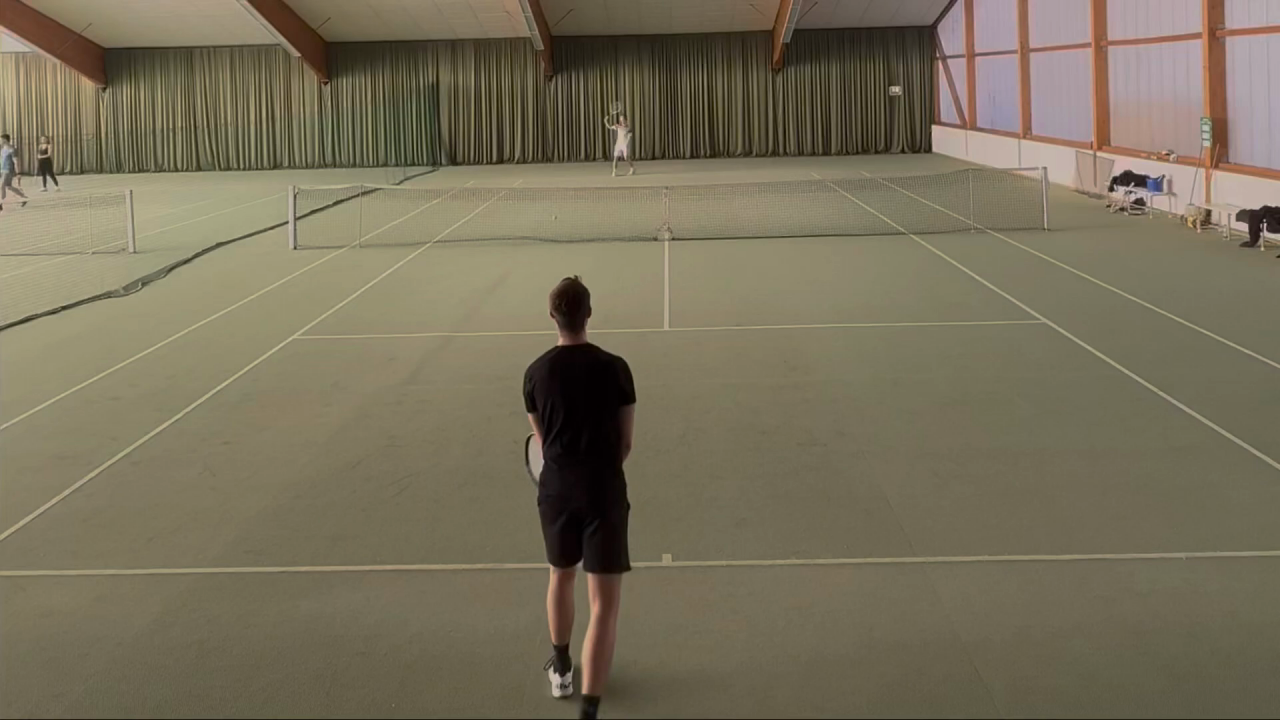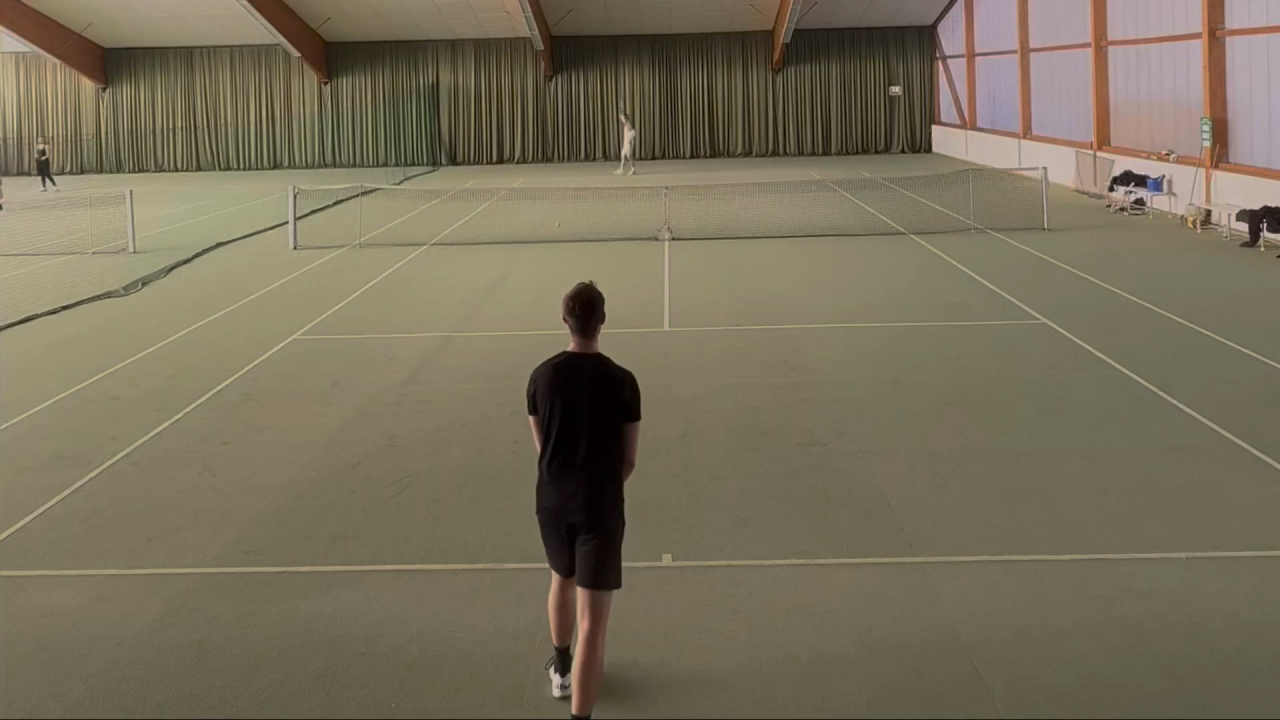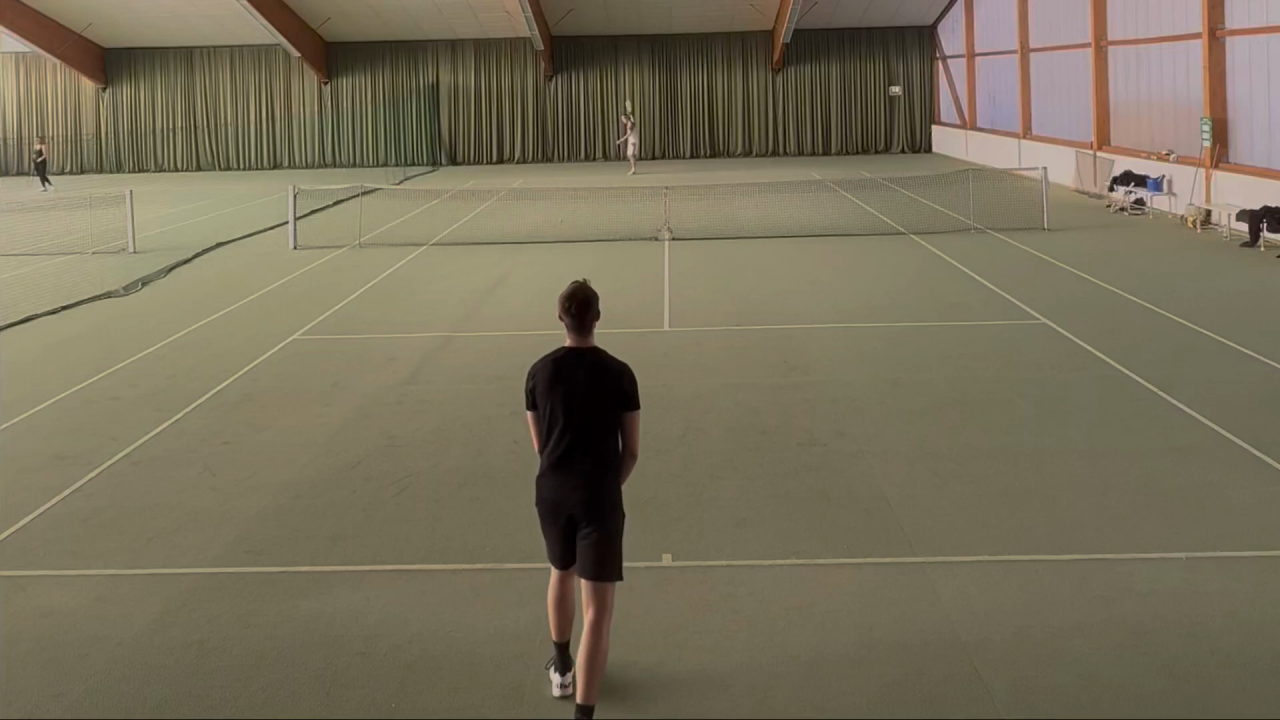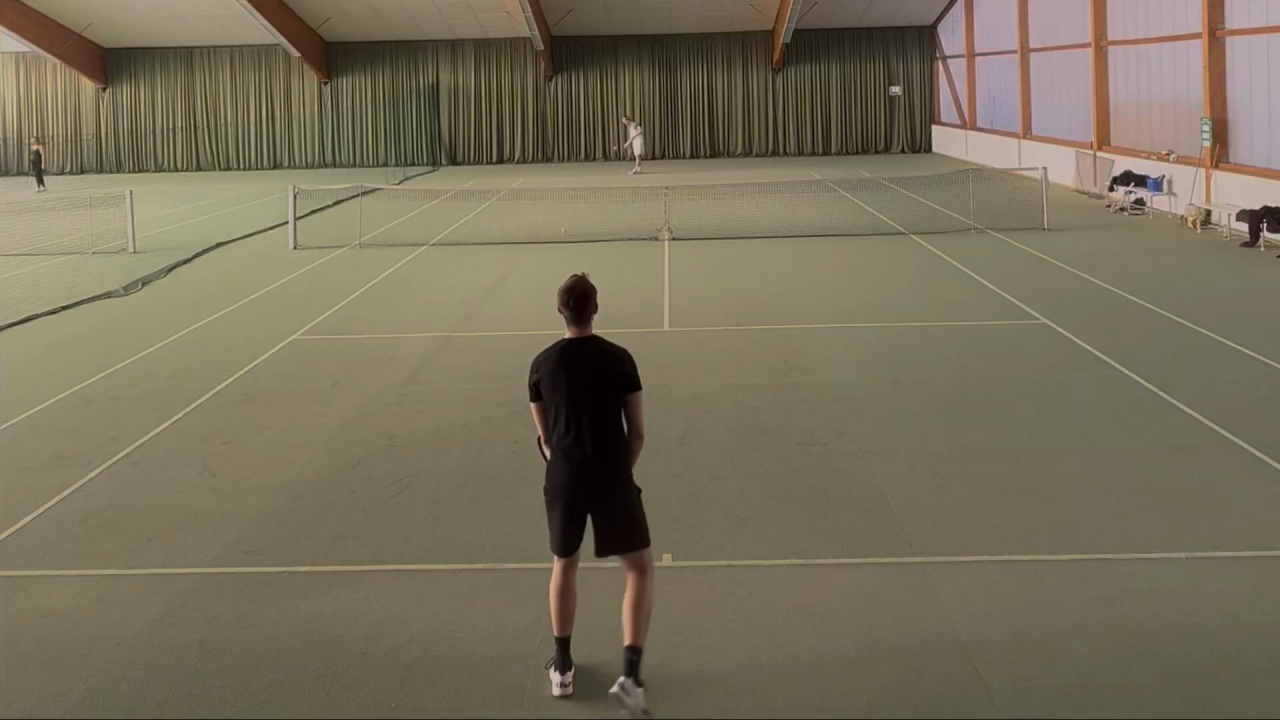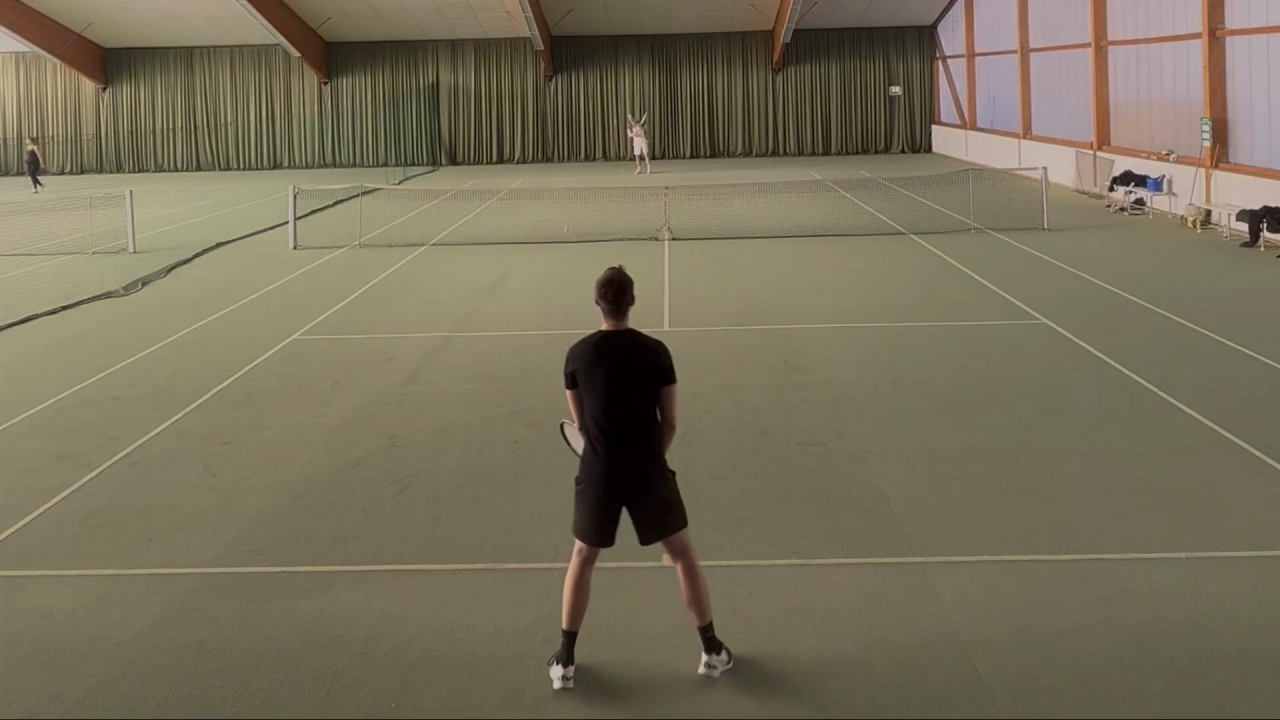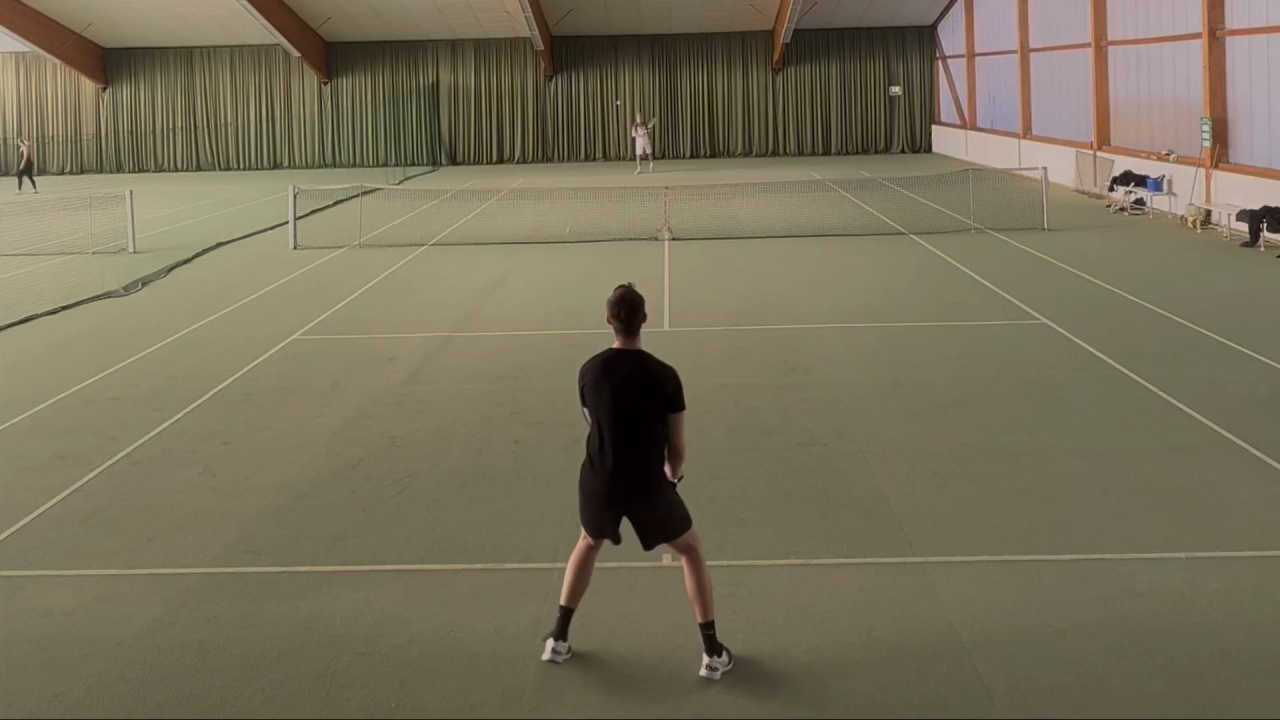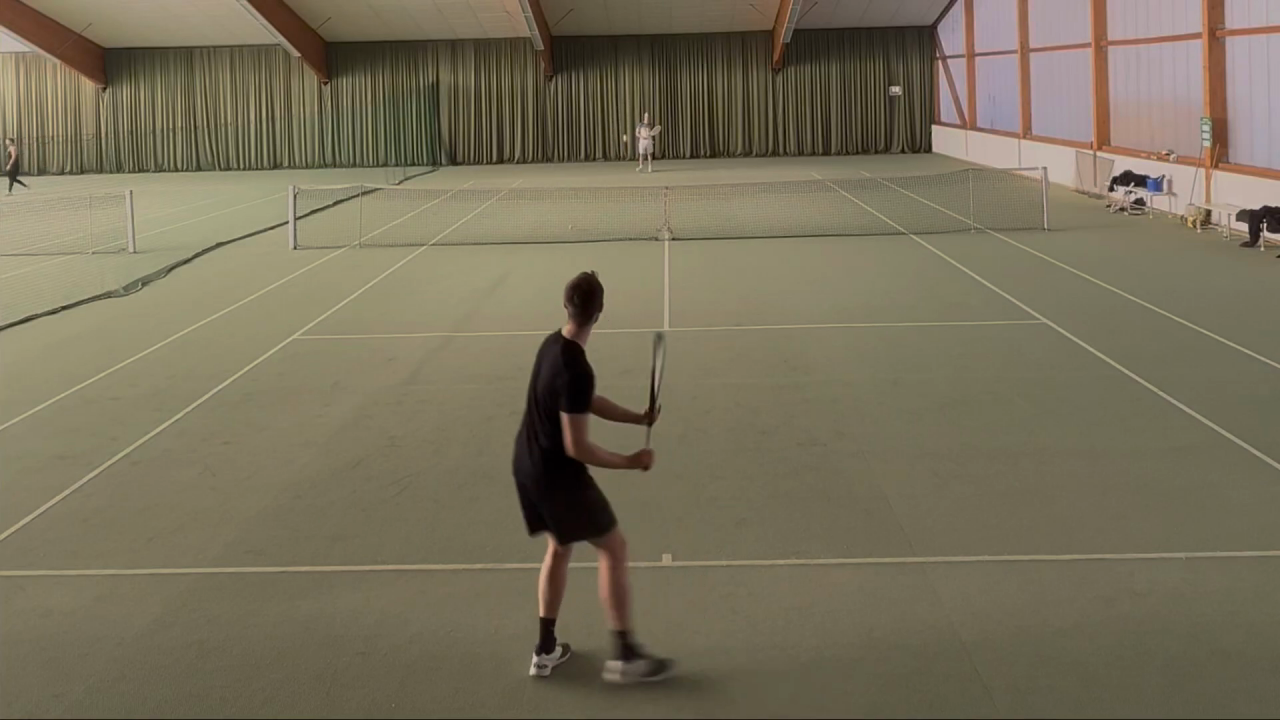
dt=0.3s
person 1, frame 1
left shoulder: (536, 372)
right shoulder: (615, 368)
left elbow: (542, 441)
right elbow: (625, 442)
left hip: (556, 492)
right hip: (604, 493)
left knee: (561, 575)
right knee: (605, 605)
left ankle: (561, 667)
person 1, frame 2
left shoulder: (541, 376)
right shoulder: (622, 382)
left elbow: (541, 447)
right elbow: (629, 460)
left hip: (552, 501)
right hip: (600, 506)
left knee: (563, 580)
right knee: (593, 621)
left ankle: (562, 669)
person 1, frame 3
left shoulder: (540, 371)
right shoulder: (618, 374)
left elbow: (540, 445)
right elbow: (631, 450)
left hip: (552, 493)
right hip: (598, 498)
left knee: (561, 572)
right knee: (598, 610)
left ankle: (562, 666)
person 1, frame 4
left shoulder: (542, 363)
right shoulder: (619, 358)
left elbow: (544, 436)
right elbow: (637, 432)
left hip: (562, 481)
right hip: (611, 480)
left knee: (564, 566)
right knee: (639, 571)
left ankle: (562, 665)
right ankle: (630, 675)
person 1, frame 5
left shoulder: (578, 355)
right shoulder: (655, 353)
left elbow: (579, 424)
right elbow: (670, 423)
left hip: (598, 475)
right hip: (647, 473)
left knee: (583, 559)
right knee: (684, 555)
left ankle: (563, 661)
right ankle: (711, 650)
person 1, frame 6
left shoulder: (589, 371)
right shoulder: (665, 376)
left elbow: (596, 427)
right elbow: (677, 448)
right wrist: (671, 473)
left hip: (598, 483)
right hip: (647, 486)
left knee: (588, 544)
right knee: (692, 552)
left ankle: (559, 637)
right ankle: (712, 651)
person 1, frame 7
left shoulder: (552, 344)
right shoulder: (575, 370)
right elbow: (577, 446)
left wrist: (637, 418)
right wrist: (628, 461)
left hip: (529, 466)
right hip: (559, 473)
left knee: (559, 548)
right knee: (614, 553)
left ankle: (545, 649)
right ankle: (626, 655)
